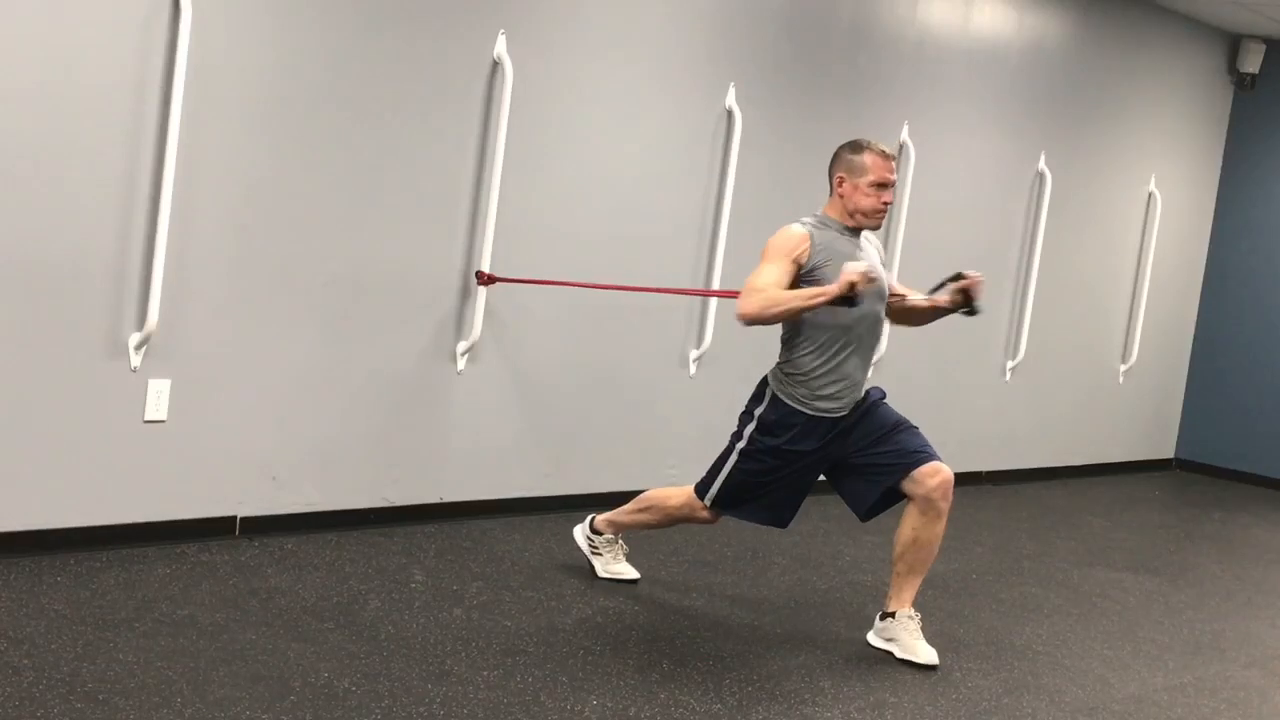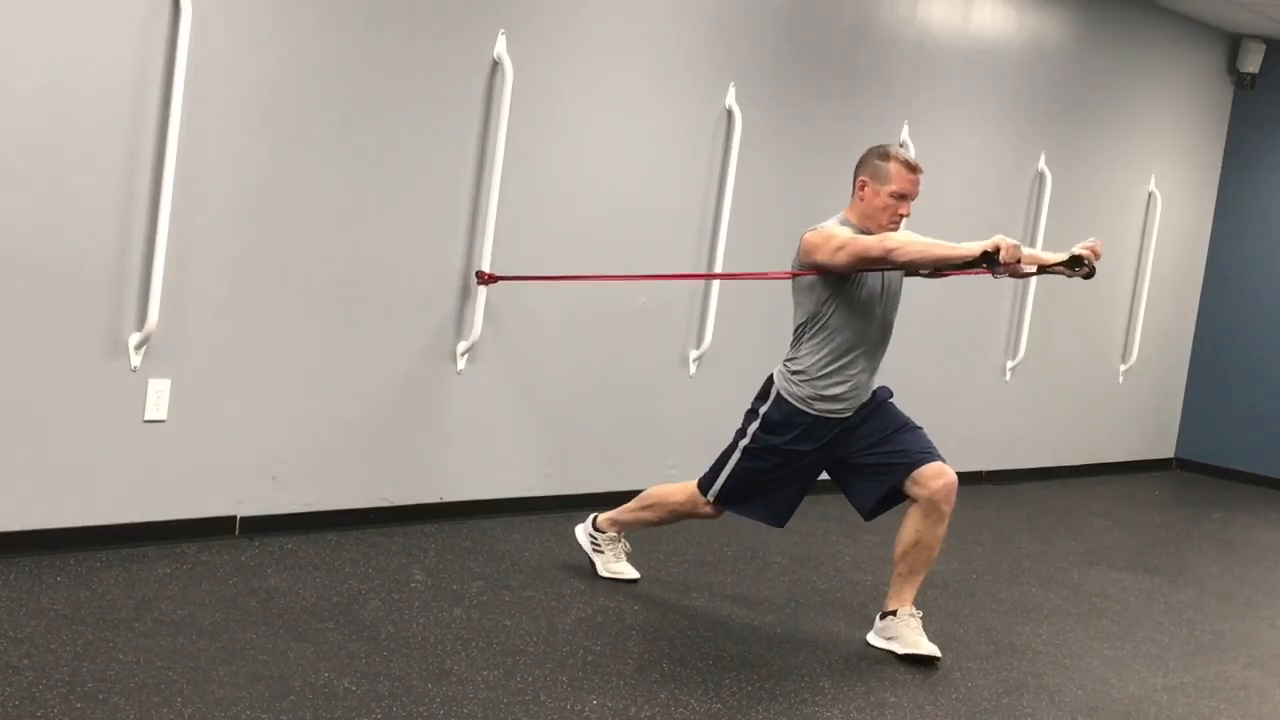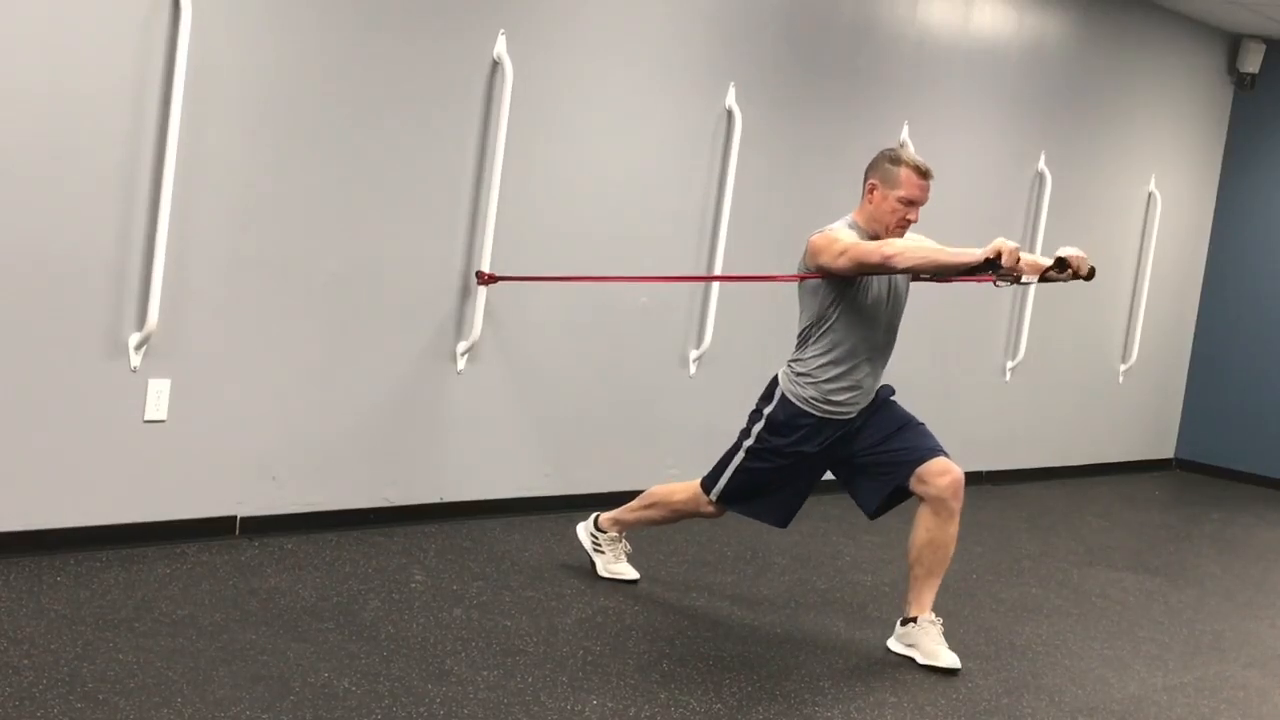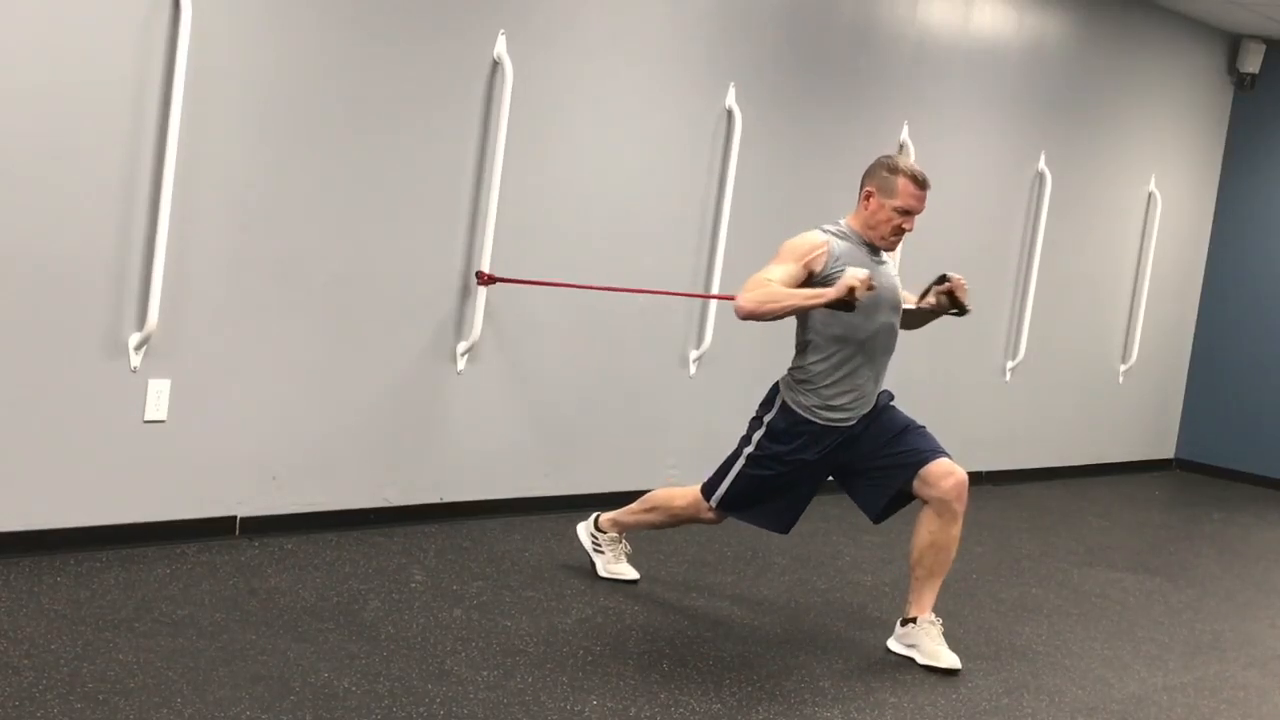
dt=0.7s
person 1, frame 1
left shoulder: (870, 246)
right shoulder: (796, 239)
left elbow: (900, 310)
right elbow: (752, 308)
left wrist: (946, 301)
right wrist: (832, 290)
left hip: (857, 410)
right hip: (790, 414)
left knee: (935, 484)
right knee: (705, 506)
left ankle: (897, 619)
right ankle: (601, 530)
person 1, frame 2
left shoulder: (896, 240)
right shoulder: (823, 240)
left elbow: (961, 256)
right elbow: (885, 251)
left wrist: (1054, 259)
right wrist: (981, 249)
left hip: (859, 410)
right hip: (795, 410)
left knee: (938, 486)
right knee: (707, 501)
left ankle: (895, 618)
right ankle: (604, 527)
person 1, frame 3
left shoulder: (906, 243)
right shoulder: (832, 242)
left elbow: (977, 264)
right elbow: (885, 258)
left wrist: (1048, 265)
right wrist: (981, 255)
left hip: (865, 408)
right hip: (801, 410)
left knee: (945, 484)
right knee: (711, 500)
left ankle: (916, 625)
right ankle: (605, 527)
person 1, frame 4
left shoulder: (884, 256)
right shoulder: (817, 246)
left elbow: (902, 318)
right elbow: (749, 303)
left wrist: (936, 303)
right wrist: (829, 294)
left hip: (868, 416)
right hip: (803, 419)
left knee: (949, 486)
right knee: (711, 506)
left ankle: (917, 626)
right ankle: (605, 527)
